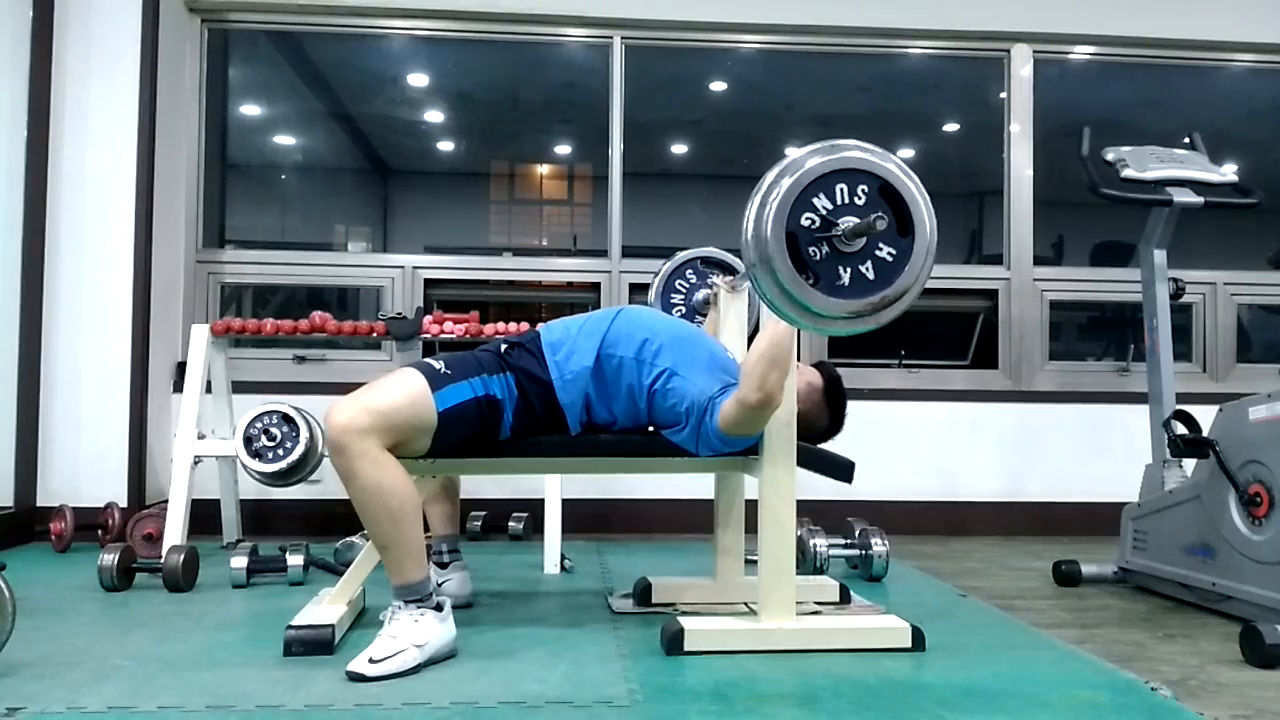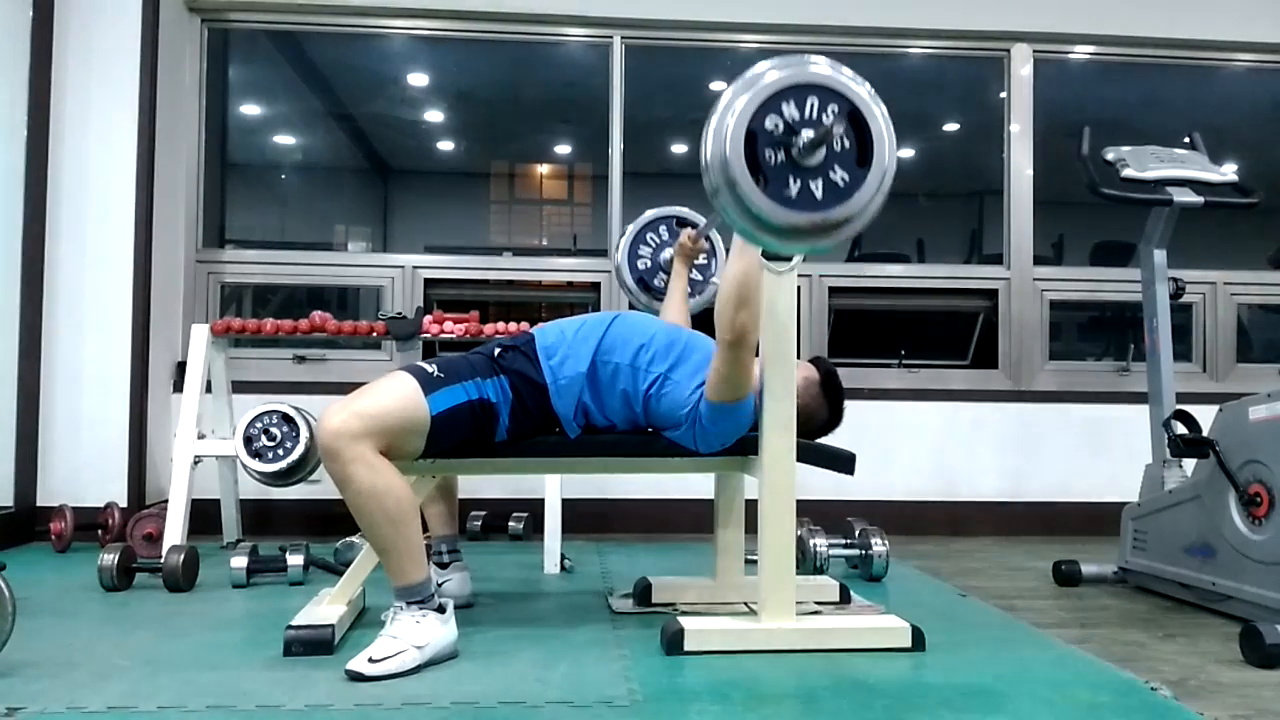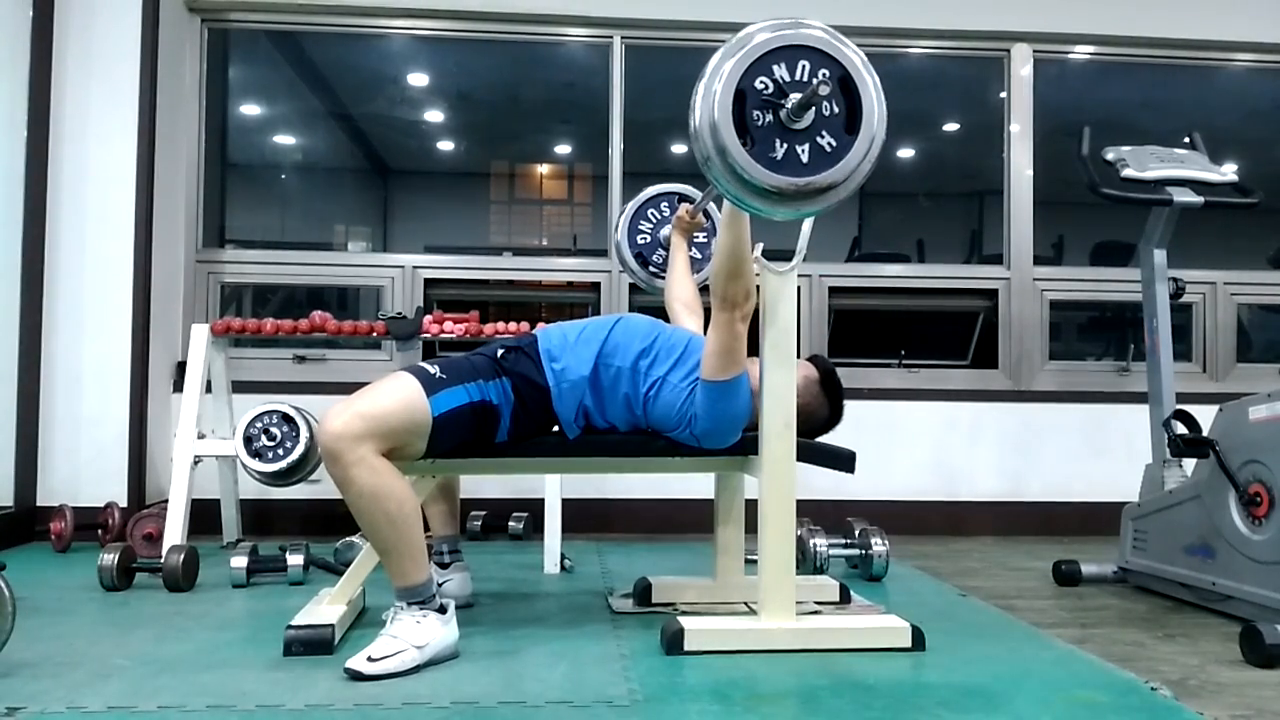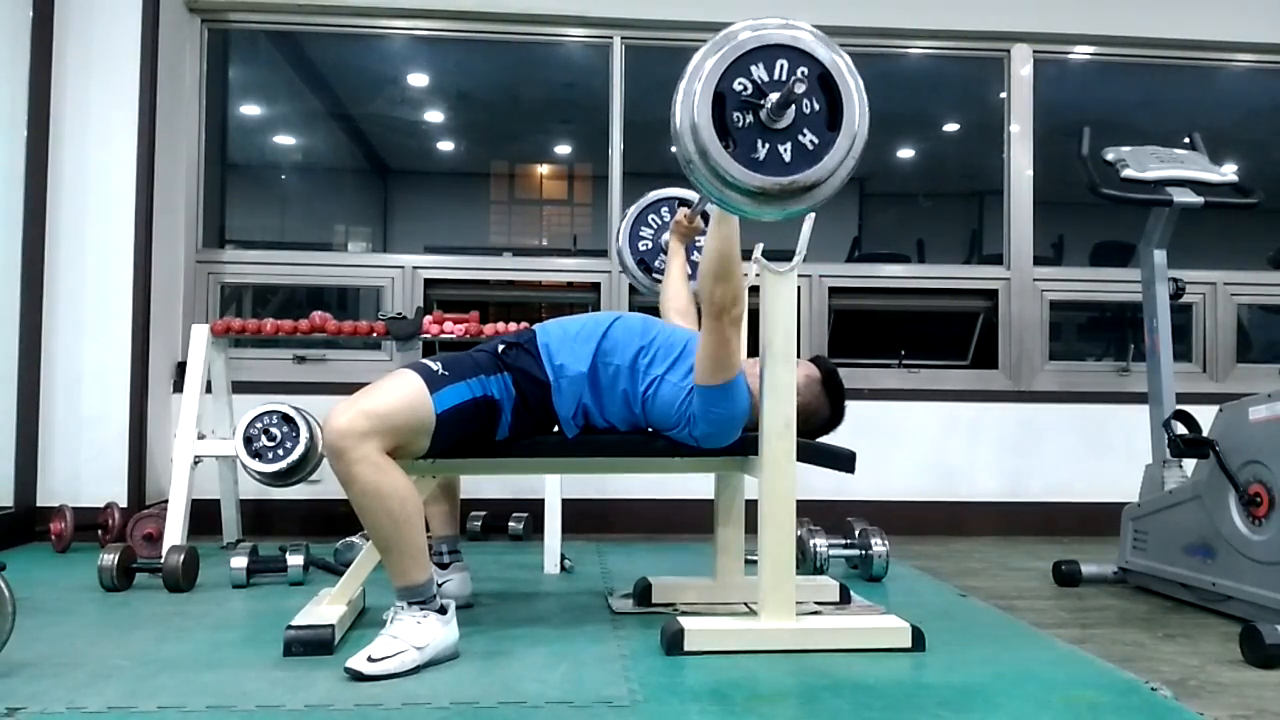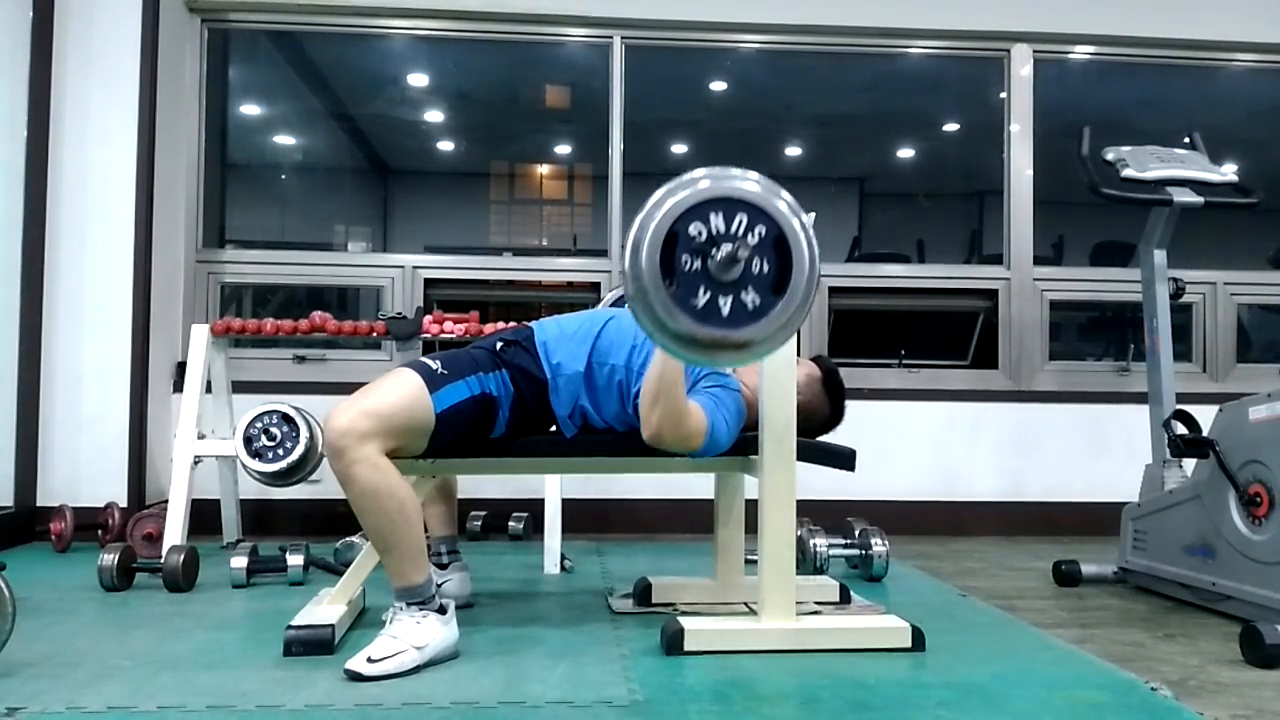
dt=0.7s
person 1, frame 1
left shoulder: (732, 415)
right shoulder: (729, 381)
left elbow: (759, 393)
right wrist: (720, 307)
left knee: (351, 426)
right knee: (411, 414)
left ankle: (420, 613)
right ankle: (445, 568)
person 1, frame 2
left shoulder: (728, 415)
right shoulder: (716, 378)
left elbow: (738, 333)
right elbow: (672, 337)
right wrist: (682, 264)
left knee: (344, 429)
left ankle: (422, 614)
right ankle: (444, 567)
person 1, frame 3
left shoulder: (722, 412)
right shoulder: (720, 371)
left elbow: (733, 305)
right elbow: (685, 308)
right wrist: (680, 239)
left knee: (344, 433)
left ankle: (424, 613)
right ankle: (444, 566)
person 1, frame 4
left shoulder: (721, 414)
right shoulder: (721, 377)
left elbow: (721, 308)
right elbow: (675, 321)
right wrist: (677, 245)
left knee: (351, 430)
left ankle: (425, 614)
right ankle: (444, 568)
person 1, frame 5
left shoulder: (725, 408)
right shoulder: (726, 384)
left elbow: (660, 426)
left knee: (351, 431)
right knee: (404, 420)
left ankle: (423, 614)
right ankle: (443, 568)
